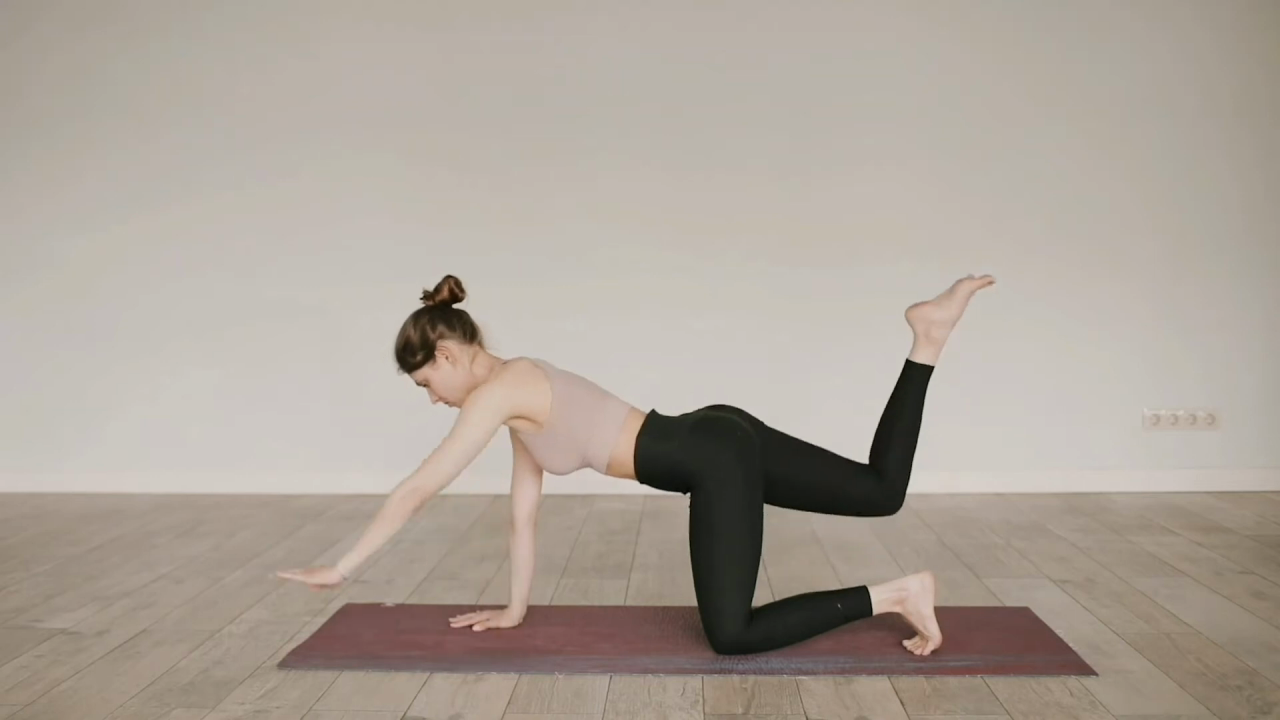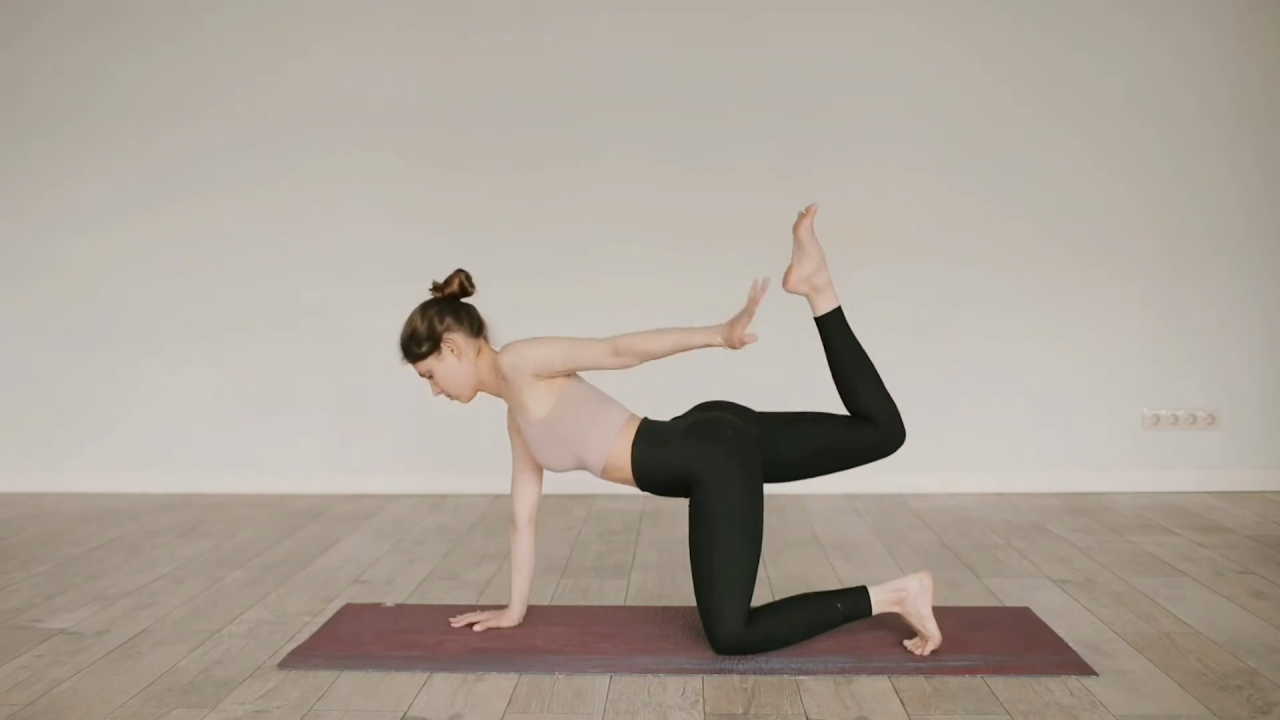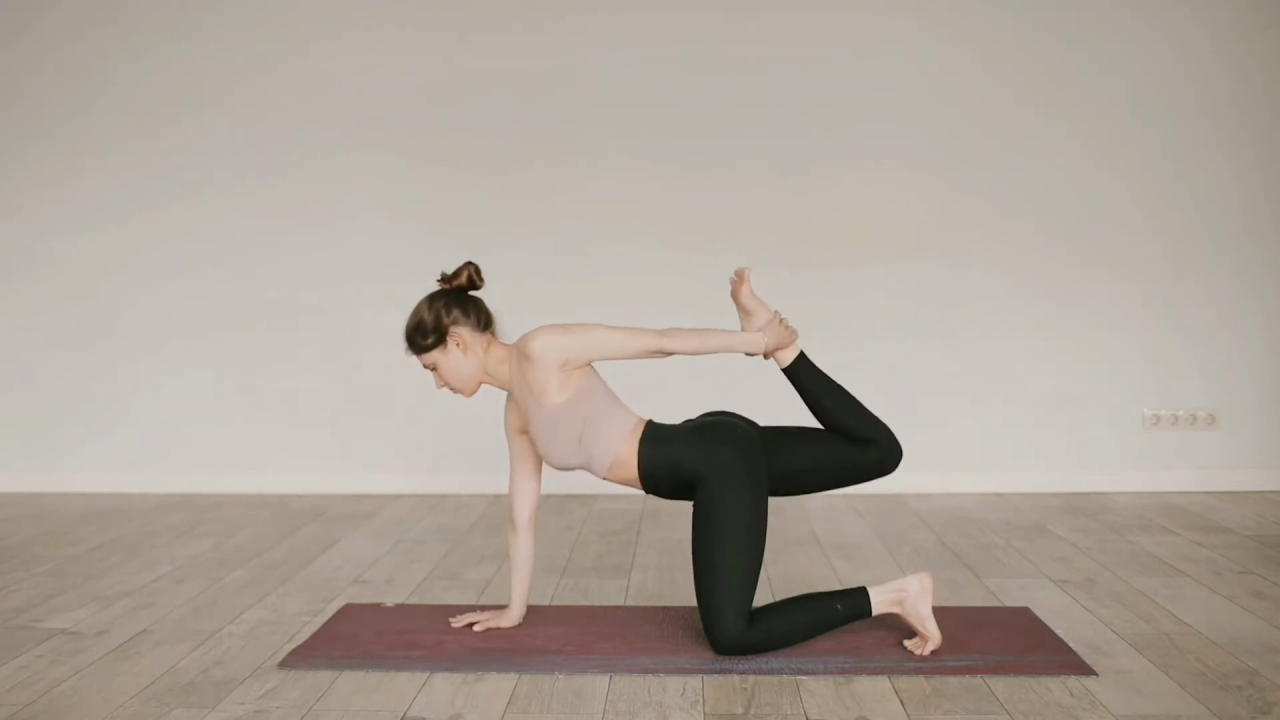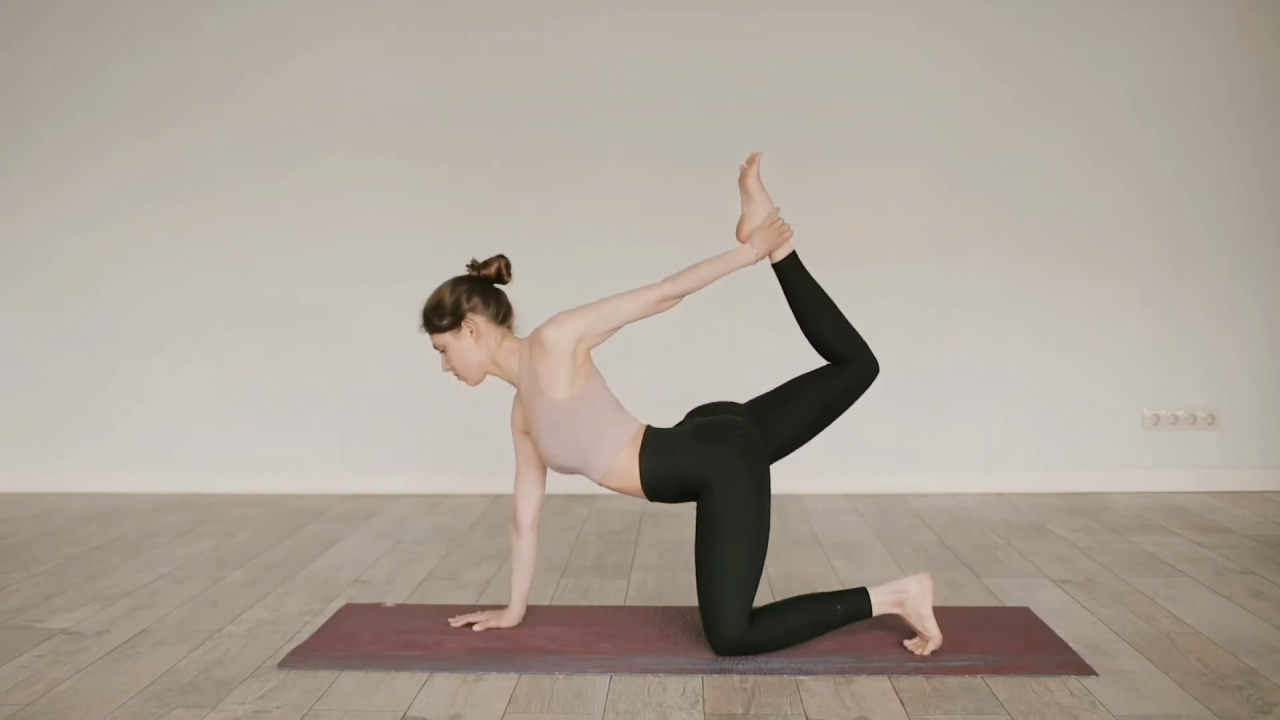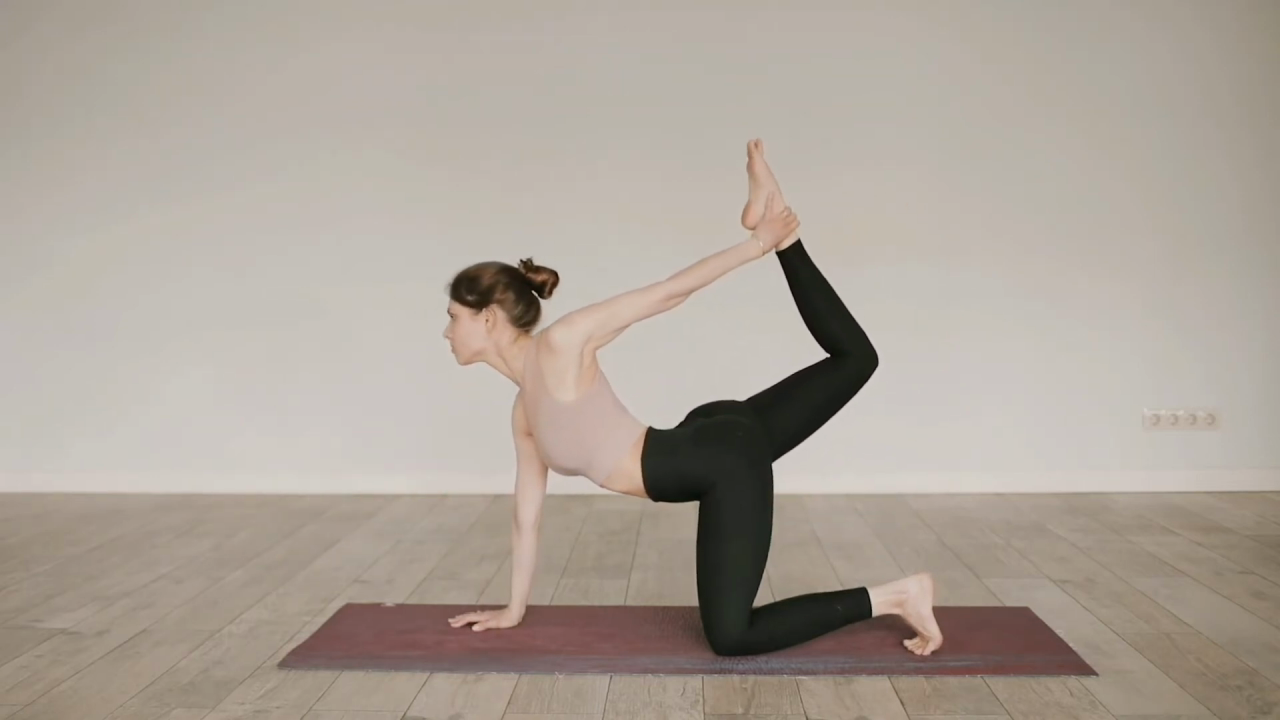
dt=1s
person 1, frame 1
left shoulder: (500, 390)
right shoulder: (523, 394)
left elbow: (426, 482)
right elbow: (524, 513)
left wrist: (344, 565)
right wrist: (516, 608)
left hip: (715, 461)
right hip: (720, 445)
left knee: (732, 635)
right knee: (881, 492)
left ankle: (890, 597)
right ankle: (925, 337)
person 1, frame 2
left shoulder: (518, 362)
right shoulder: (517, 410)
left elbow: (620, 349)
right elbow: (524, 514)
left wrist: (715, 335)
right wrist: (514, 608)
left hip: (715, 457)
right hip: (712, 446)
left knee: (731, 636)
right knee: (882, 433)
left ankle: (890, 595)
person 1, frame 3
left shoulder: (540, 350)
right shoulder: (516, 411)
left elbow: (658, 341)
right elbow: (522, 516)
left wrist: (751, 340)
right wrist: (514, 608)
left hip: (719, 457)
right hip: (710, 458)
left knee: (731, 636)
left ankle: (891, 595)
person 1, frame 4
left shoulder: (553, 342)
right shoulder: (522, 412)
left elbow: (662, 294)
right elbow: (527, 515)
left wrist: (752, 253)
right wrist: (514, 609)
left hip: (721, 458)
right hip: (712, 448)
left knee: (731, 636)
left ankle: (889, 597)
person 1, frame 5
left shoulder: (560, 343)
right shoulder: (524, 410)
left elbow: (669, 292)
right elbow: (527, 514)
left wrist: (759, 245)
right wrist: (514, 607)
left hip: (725, 457)
right hip: (712, 449)
left knee: (732, 637)
left ankle: (890, 597)
